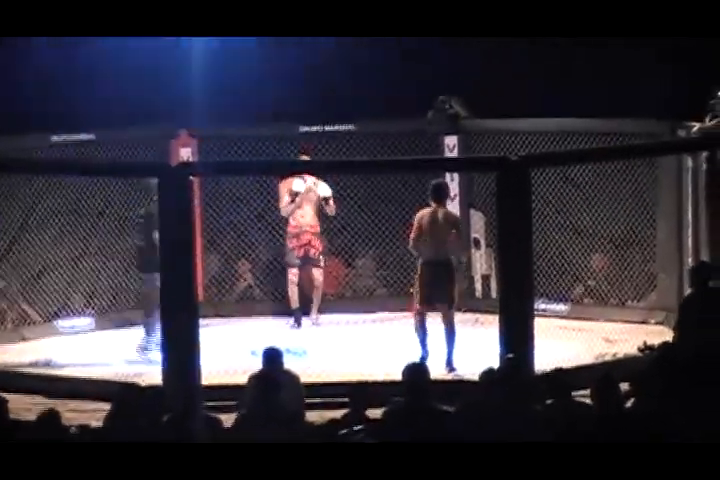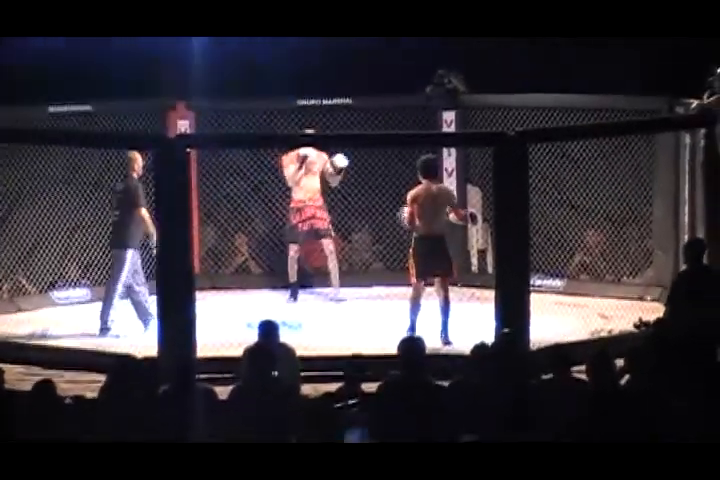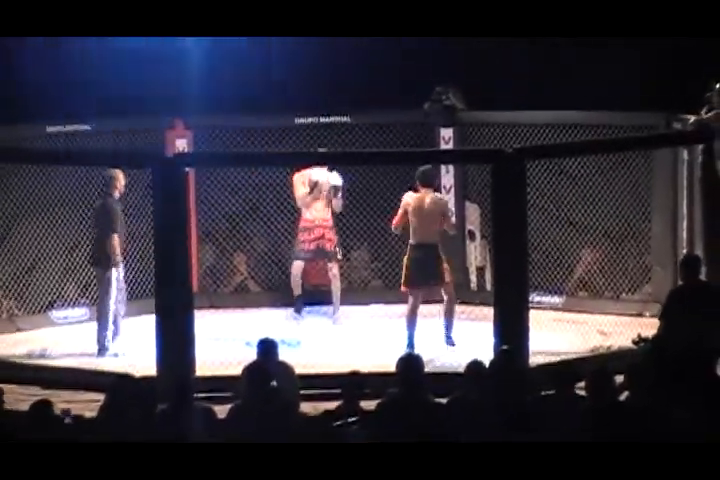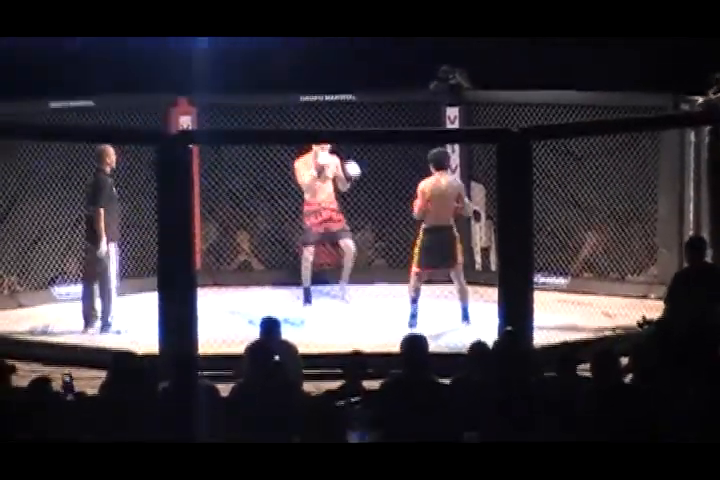
dt=0.3s
person 1, frame 1
left shoulder: (421, 216)
right shoulder: (453, 218)
left elbow: (413, 245)
right elbow: (459, 248)
left hip: (427, 268)
right hip: (445, 268)
left knee: (420, 314)
right knee: (448, 318)
left ankle: (424, 352)
right ankle: (449, 361)
person 1, frame 2
left shoulder: (414, 194)
right shoulder: (446, 192)
left elbow: (409, 223)
right elbow: (461, 219)
left wrist: (406, 215)
left hip: (421, 243)
right hip: (440, 243)
left knee: (417, 288)
right knee: (443, 290)
left ankle: (412, 329)
right ankle: (444, 332)
person 1, frame 3
left shoulder: (408, 201)
right shoulder: (441, 202)
left elbow: (396, 228)
right elbow: (451, 229)
left hip: (415, 252)
right hip: (433, 252)
left knee: (413, 301)
right knee: (449, 295)
left ankle: (410, 344)
right ankle: (447, 333)
person 1, frame 4
left shoulder: (424, 185)
right shoulder: (456, 183)
left elbow: (418, 214)
right elbow: (468, 211)
left hip: (429, 234)
right hip: (448, 233)
left knee: (417, 276)
right knee: (458, 276)
left ankle: (414, 312)
right ankle: (465, 315)
person 2, frame 1
left shoulder: (146, 210)
right shoulder: (156, 210)
right elbow: (157, 236)
left hip: (145, 266)
right hip: (156, 267)
left knee: (150, 308)
right knee: (159, 308)
left ankle: (154, 346)
right ankle: (147, 346)
person 2, frame 2
left shoulder: (119, 187)
right shoulder: (134, 186)
left elbow: (115, 214)
right elbow: (141, 213)
right wrist: (153, 233)
left hip: (125, 242)
right hip: (126, 243)
left knee: (137, 283)
right knee: (116, 285)
left ankle: (148, 321)
right ankle: (105, 326)
person 2, frame 3
left shoulder: (103, 203)
right shoulder: (112, 206)
right elbow: (113, 237)
right wrist: (119, 262)
left hip: (105, 261)
right hip: (108, 262)
left knee: (117, 300)
right knee: (108, 304)
left ankle: (111, 340)
right ankle: (103, 347)
person 2, frame 4
left shoulder: (97, 180)
right shoulder: (104, 181)
right elbow: (99, 211)
right wrist: (102, 239)
left hip: (93, 239)
right hip: (104, 239)
left knee: (90, 280)
right knee: (108, 282)
left ankle: (89, 321)
right ankle: (106, 323)
person 3, frame 1
left shoulder: (319, 185)
right shoulder: (286, 185)
left elbow: (331, 212)
right elbow: (283, 212)
left wrist: (327, 200)
right wrist: (295, 198)
left hip: (313, 233)
right hip: (294, 234)
left knee: (318, 279)
right knee: (292, 278)
left ankle: (314, 313)
right ankle: (297, 317)
person 3, frame 2
left shoulder: (322, 157)
right shoulder: (288, 158)
left elbow: (333, 182)
right elbow: (291, 182)
left wrist: (339, 172)
right wrist: (303, 163)
left hip: (317, 206)
right hip: (298, 207)
left knee: (329, 247)
right knee: (293, 252)
left ankle: (335, 291)
right ankle: (294, 291)
person 3, frame 3
left shoulder: (330, 178)
right shoulder: (300, 177)
left elbow: (337, 208)
right elbow: (301, 203)
left wrist: (337, 192)
right wrist: (313, 188)
left hip: (327, 227)
right hip: (307, 226)
left knee: (334, 271)
right knee: (296, 270)
left ankle: (336, 312)
right ankle: (298, 304)
person 3, frame 4
left shoulder: (334, 161)
right shoulder: (301, 163)
left elbow: (342, 187)
right elbow: (307, 188)
left wrist: (348, 179)
right wrist: (318, 170)
left hip: (332, 208)
right hip: (312, 210)
left knee: (350, 248)
right knee: (308, 254)
left ankle: (343, 287)
